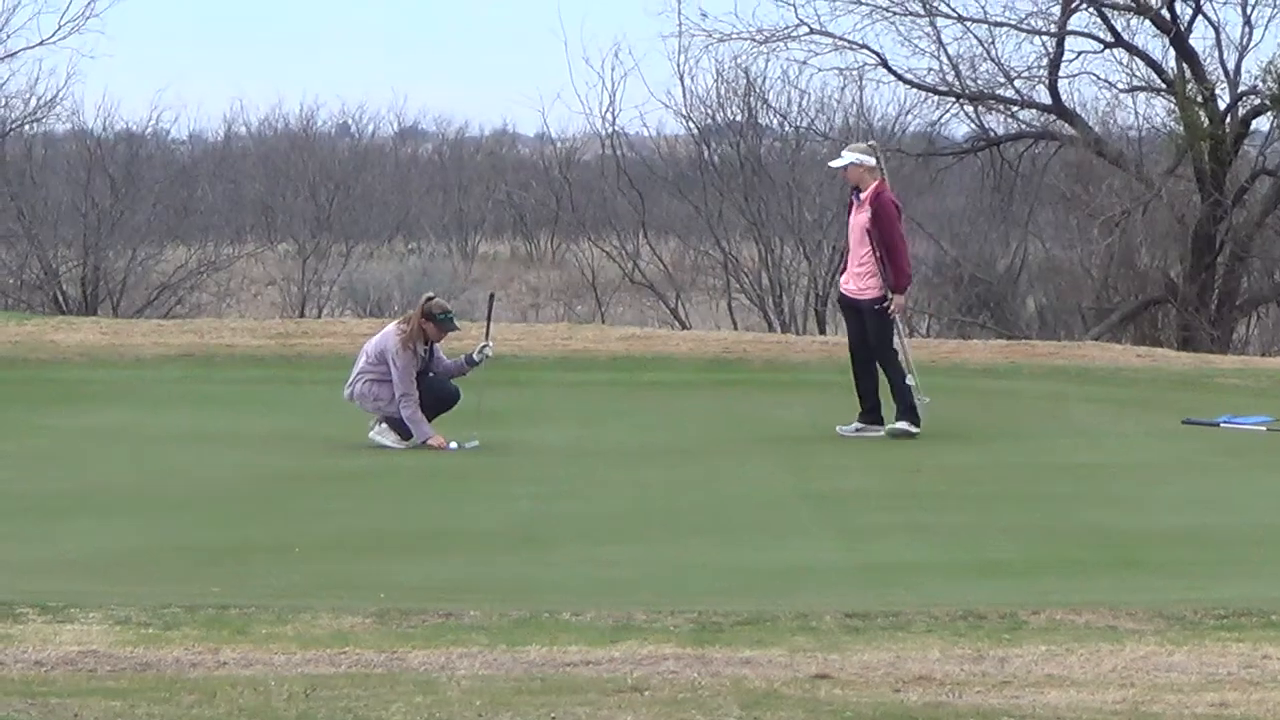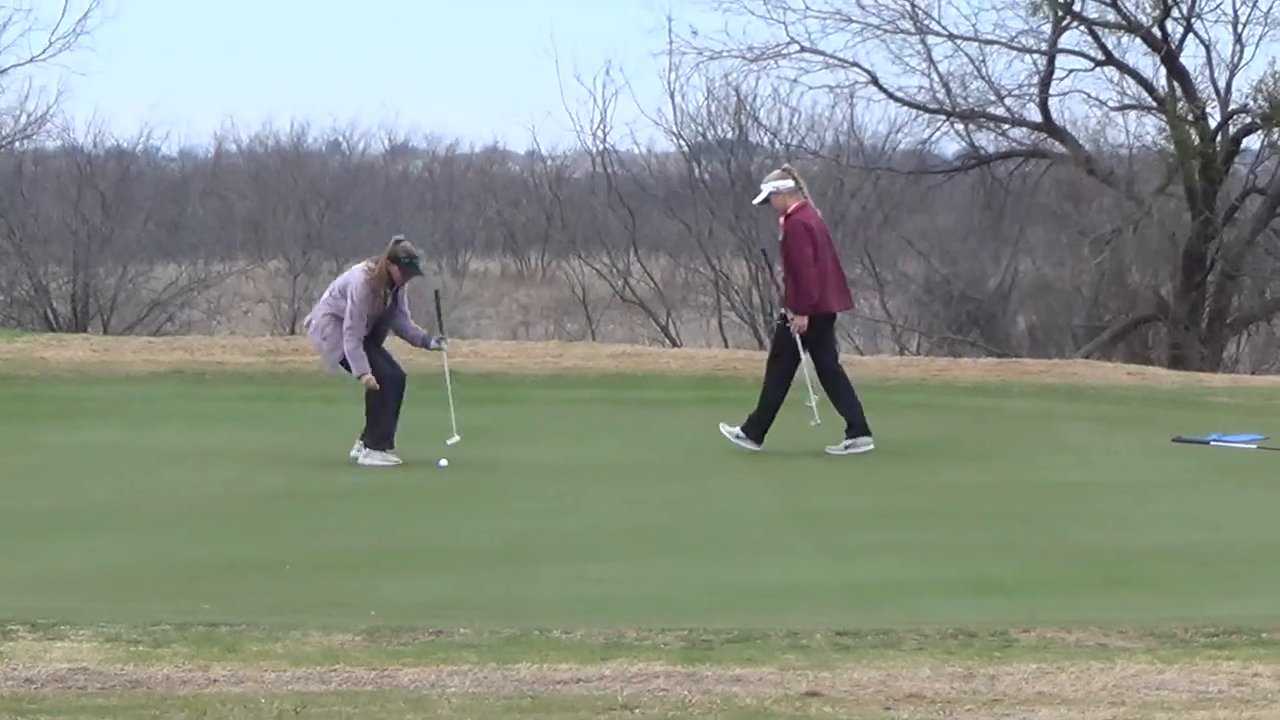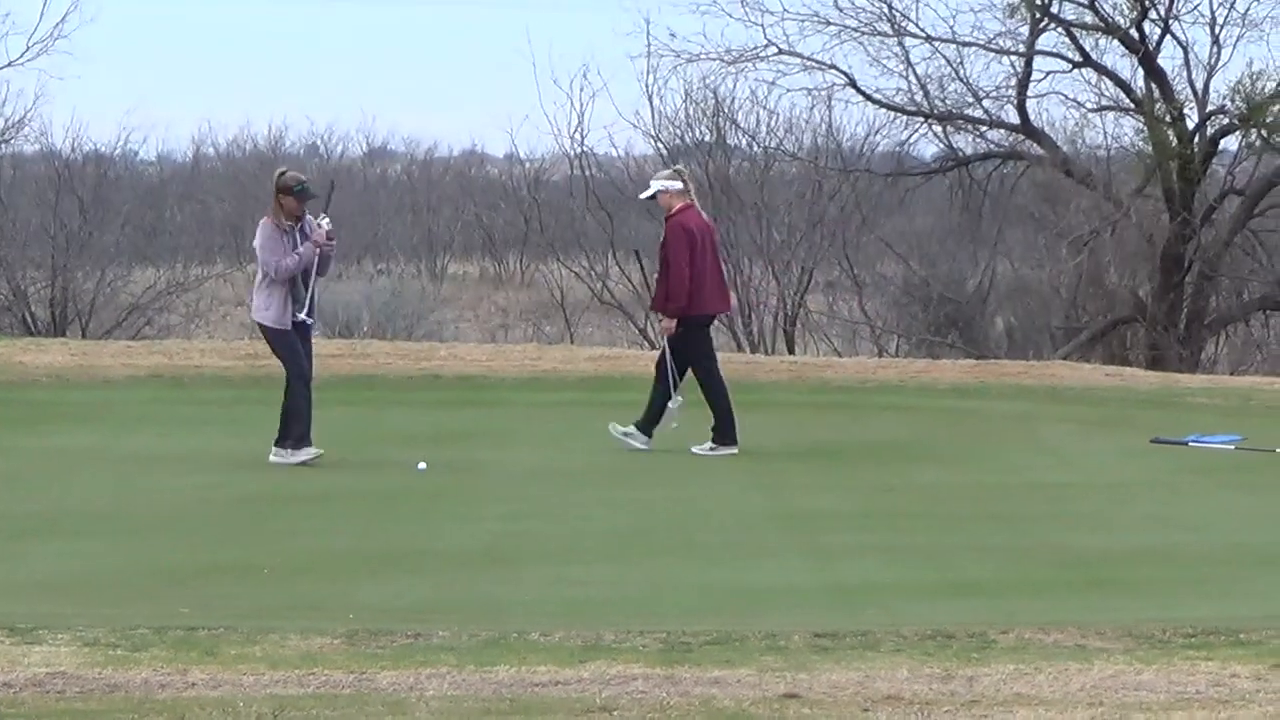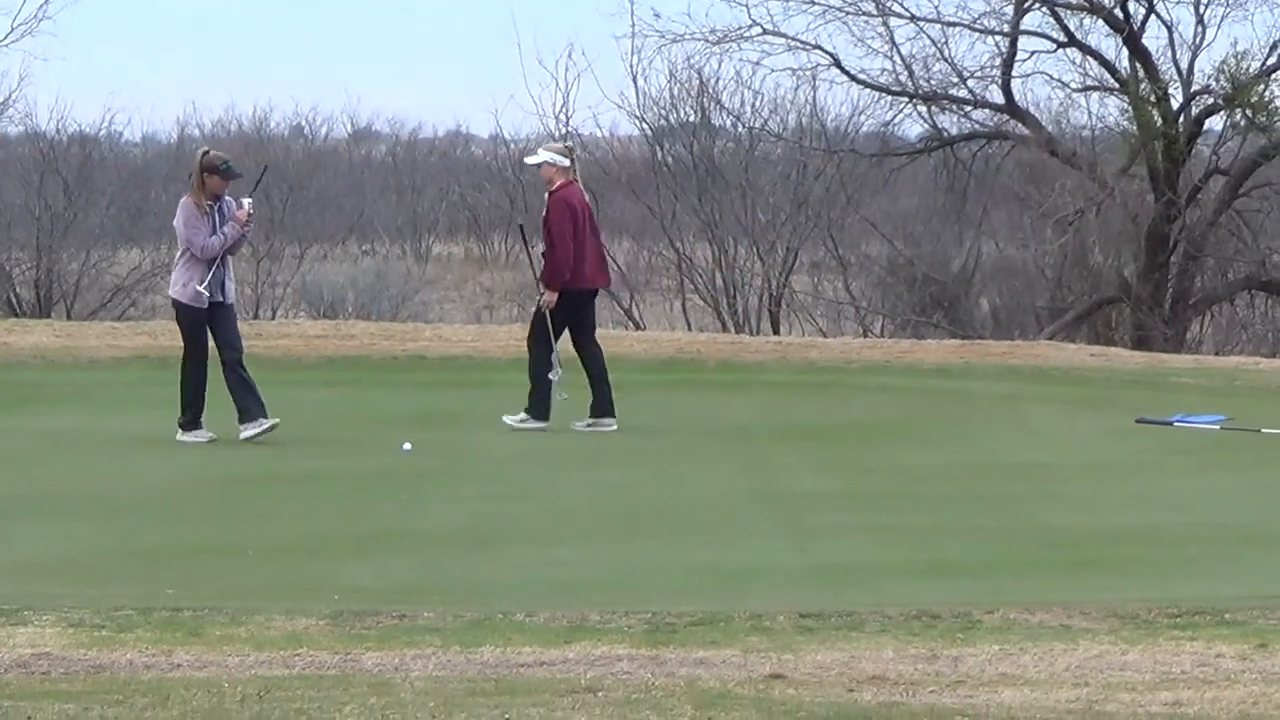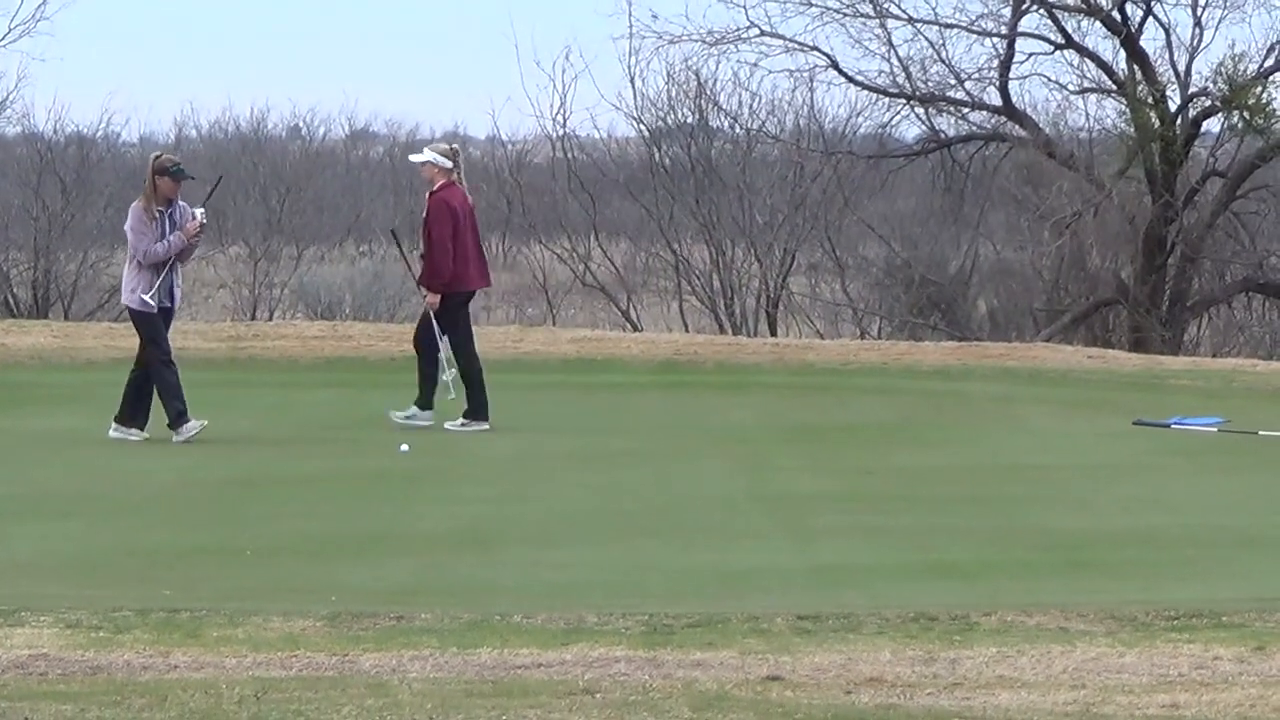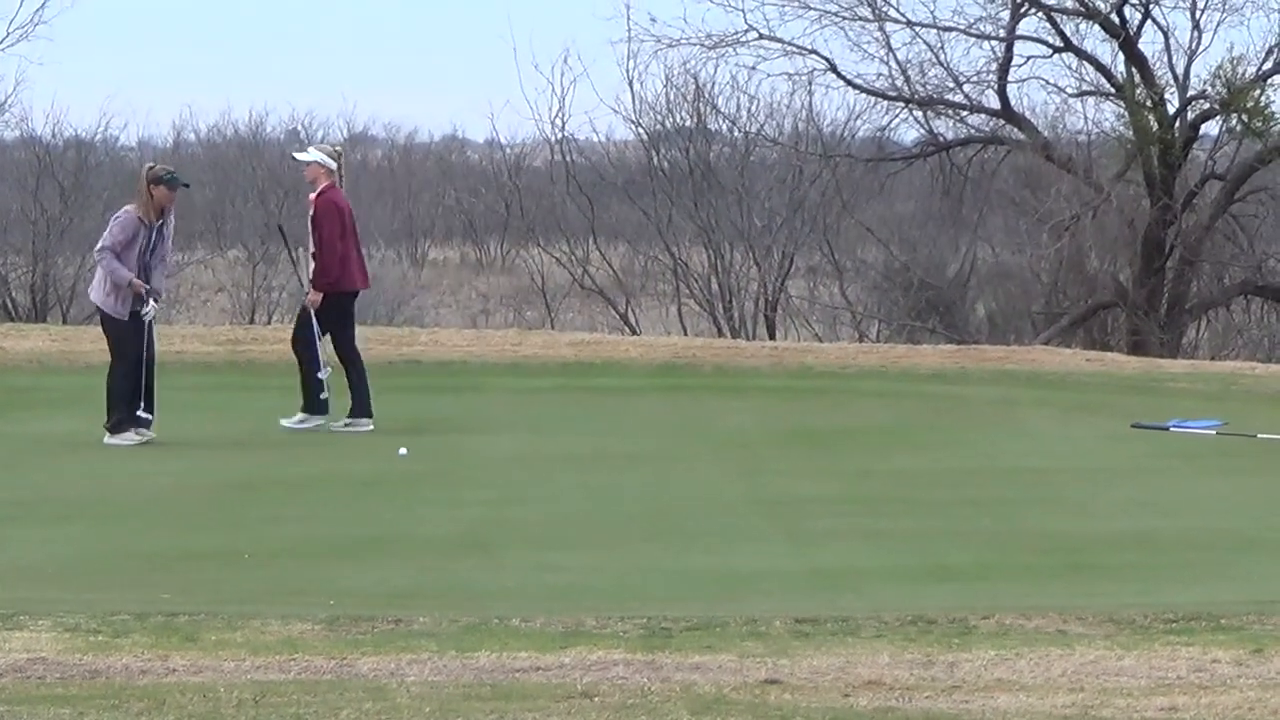
dt=0.5s
person 1, frame 1
left shoulder: (883, 201)
right shoulder: (856, 199)
left elbow: (897, 247)
left wrist: (899, 290)
right wrist: (844, 279)
left hip: (877, 293)
right hip: (852, 291)
left knee: (884, 353)
right knee: (860, 354)
left ankle: (907, 417)
right ankle: (870, 419)
person 1, frame 2
left shoulder: (795, 223)
right shoulder: (810, 216)
left elbow: (803, 269)
left wrist: (801, 310)
left hip: (806, 309)
right hip: (823, 306)
left knee: (779, 368)
right knee: (829, 369)
left ankle: (752, 433)
right ankle: (859, 434)
person 1, frame 3
left shoulder: (678, 224)
right shoulder: (699, 218)
left elbow: (679, 272)
left wrist: (671, 313)
left hip: (691, 309)
right hip: (704, 305)
left knee: (705, 371)
right knee: (668, 367)
left ankle: (725, 438)
right ankle: (644, 430)
person 1, frame 4
left shoulder: (559, 199)
right shoulder: (575, 193)
left elbow: (562, 247)
left wrist: (553, 286)
left hip: (569, 283)
right hip: (586, 281)
left knee: (540, 343)
right knee: (586, 345)
left ankle: (537, 413)
right ankle: (603, 414)
person 1, frame 5
left shoulder: (440, 200)
right shoulder: (458, 194)
left elbow: (441, 248)
left wrist: (436, 288)
left hip: (452, 284)
right hip: (463, 280)
left knee: (461, 346)
right knee: (426, 341)
left ankle: (477, 415)
right ankle: (424, 407)
person 1, frame 6
left shoulder: (326, 201)
right shoulder: (331, 198)
left elbow: (328, 248)
left wrist: (318, 286)
right wrist: (320, 284)
left hip: (334, 285)
right hip: (345, 283)
left knee: (305, 342)
right knee: (346, 348)
left ankle: (315, 409)
right ankle: (360, 414)
person 2, frame 1
right shoulder: (401, 343)
left elbow: (441, 367)
right elbow: (406, 397)
left wrist: (472, 359)
right wrist: (427, 435)
left hip: (393, 384)
right hip: (370, 390)
left knee: (448, 392)
right knee: (443, 394)
left ankle: (388, 421)
right ankle: (389, 429)
person 2, frame 2
left shoulder: (396, 282)
right shoulder: (363, 282)
left elbow: (401, 320)
right elbow: (351, 332)
left wrist: (427, 339)
right wrist: (362, 372)
left hip: (364, 336)
right hip: (331, 329)
left knee: (396, 379)
right knee: (383, 380)
left ankle: (368, 443)
right ankle: (374, 450)
person 2, frame 3
left shoulder: (308, 224)
right shoulder: (269, 227)
left elbow: (320, 270)
right elbow: (278, 268)
left wrist: (325, 245)
right wrist: (309, 247)
left hip: (300, 312)
right hip: (274, 313)
left knee: (301, 376)
right knee: (299, 373)
left ankle: (285, 446)
right ankle: (297, 445)
person 2, frame 4
left shoulder: (227, 205)
right shoulder: (189, 207)
left elbow: (233, 248)
right elbow: (205, 249)
left wrist: (245, 227)
right wrist: (235, 226)
left hip: (221, 292)
right hip: (192, 292)
left knee: (233, 354)
right knee: (195, 358)
left ankle: (253, 418)
right ankle: (189, 427)
person 2, frame 5
left shoulder: (182, 210)
right shoulder: (139, 211)
left elbow: (183, 256)
right elbow: (147, 254)
left wrist: (194, 238)
right wrist: (181, 236)
left hip: (167, 295)
right hip: (142, 296)
left knee: (148, 359)
right knee: (161, 357)
left ankle: (125, 422)
right ankle: (179, 422)
person 2, frame 6
left shoulder: (167, 220)
right shoulder: (129, 217)
left elbow: (161, 261)
right elbow: (102, 252)
left wrist: (155, 293)
right wrist: (129, 280)
left hip: (139, 300)
right hip: (114, 297)
left knee: (145, 357)
right knee: (124, 359)
left ankle: (138, 421)
right ankle: (116, 429)
